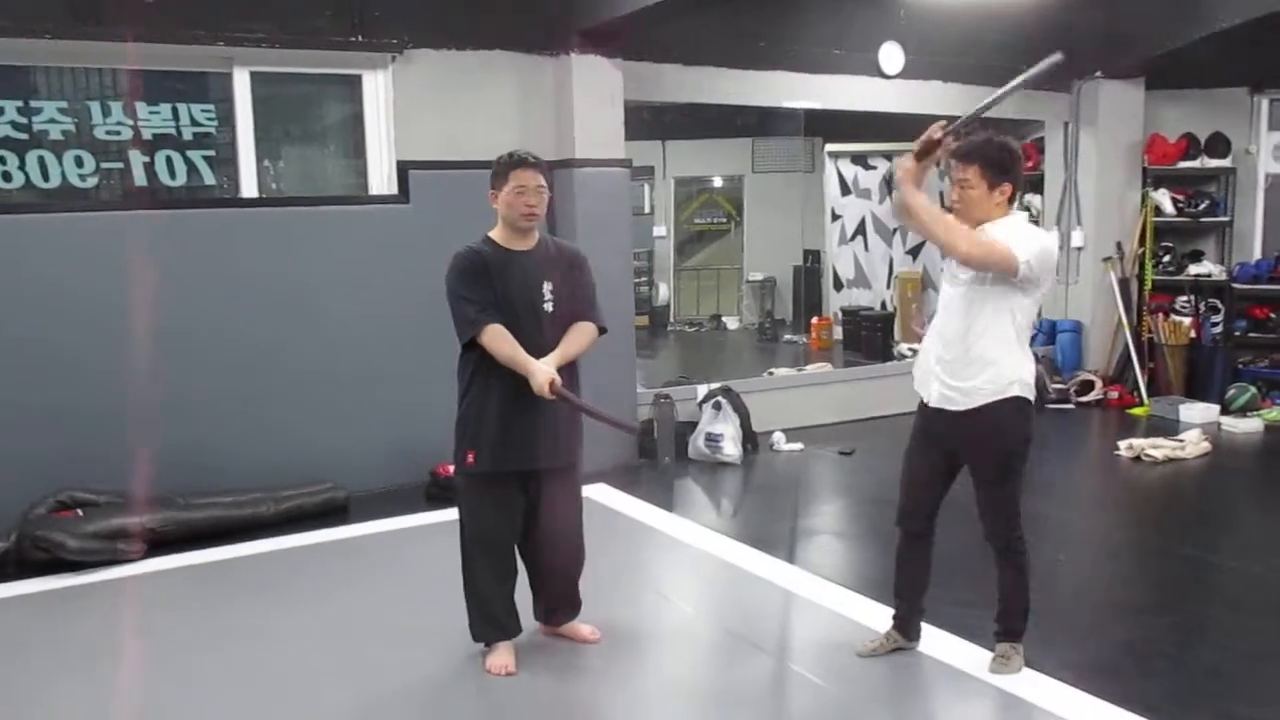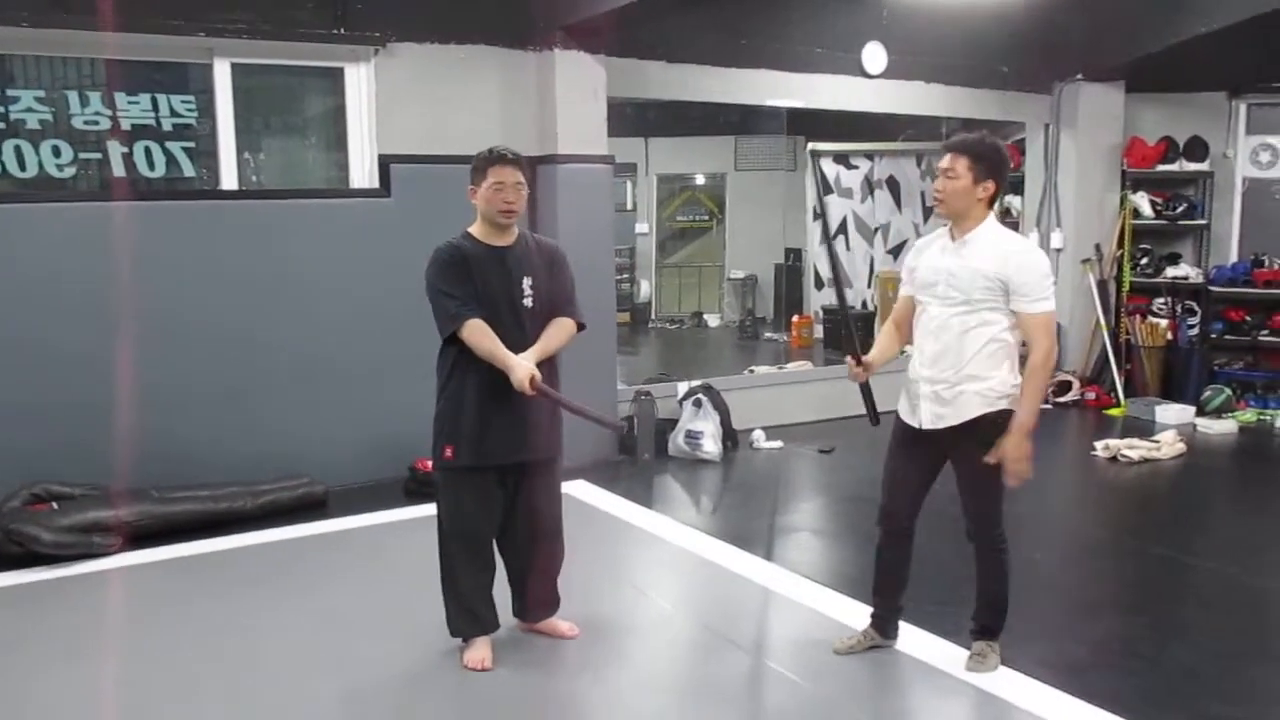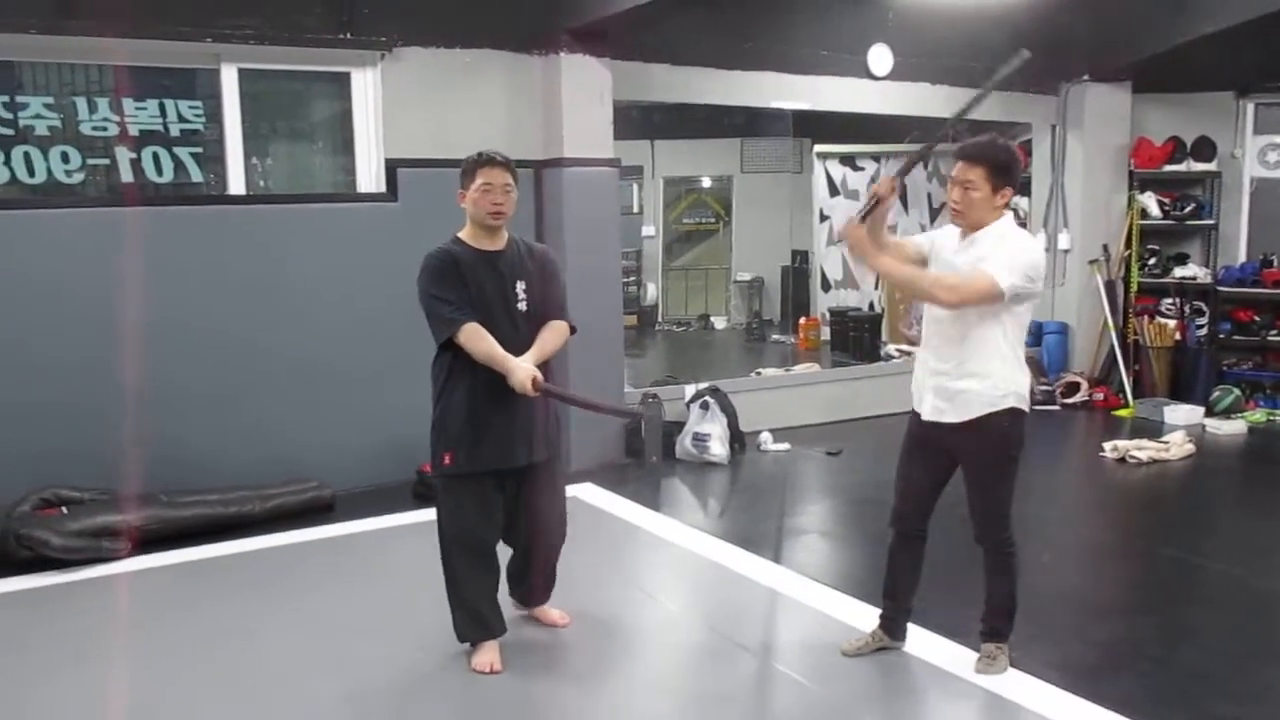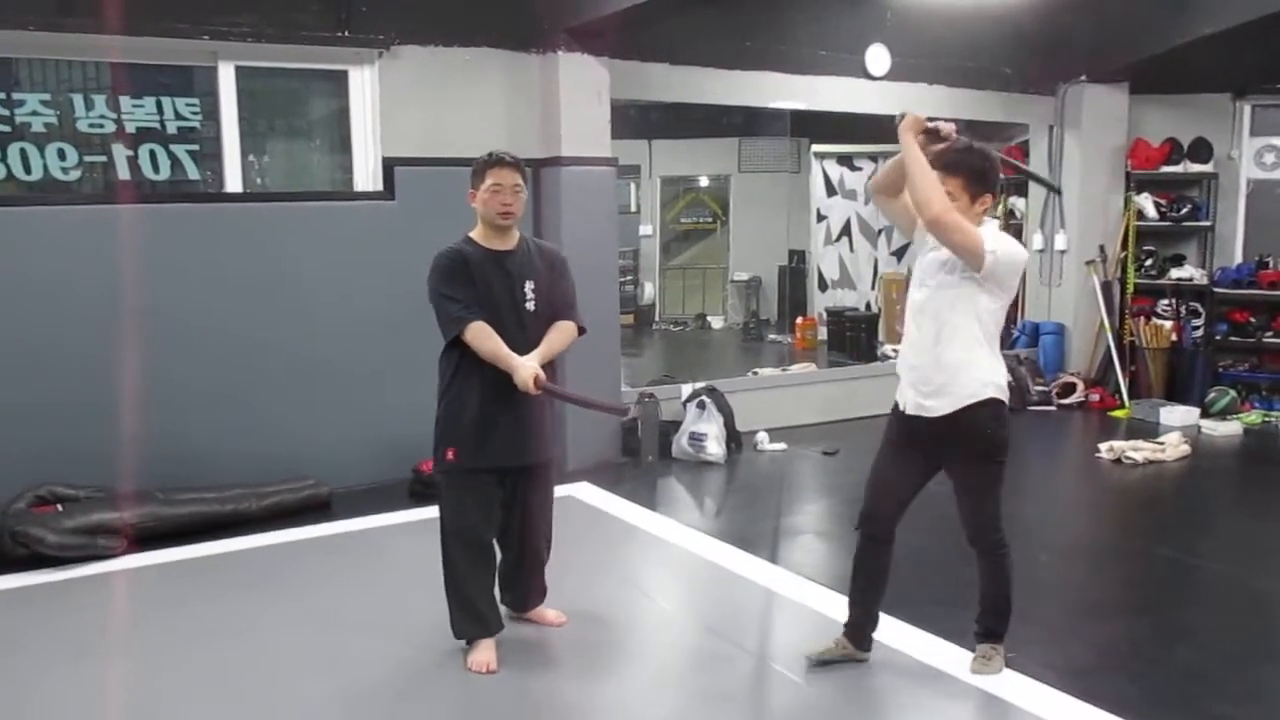
dt=0.5s
person 1, frame 1
left shoulder: (1034, 244)
right shoulder: (968, 235)
left elbow: (965, 248)
right elbow: (910, 214)
left wrist: (911, 184)
right wrist: (923, 163)
left hip: (996, 407)
right hip: (938, 402)
left knee: (1002, 531)
right knee: (913, 519)
left ankle: (1010, 639)
right ankle: (905, 626)
person 1, frame 2
left shoulder: (1018, 256)
right shoulder: (923, 250)
left elbow: (1043, 348)
right elbow: (900, 323)
left wrist: (1021, 431)
right wrist: (869, 361)
left hip: (982, 417)
right hip: (917, 412)
left knee: (984, 533)
right knee: (893, 520)
left ankle: (986, 638)
right ankle: (883, 624)
person 1, frame 3
left shoulder: (1022, 252)
right shoulder: (945, 239)
left elbow: (954, 293)
right elbow: (890, 254)
left wrist: (876, 258)
right wrist: (876, 217)
left hip: (990, 415)
right hip: (930, 409)
left knee: (992, 534)
right knee: (906, 521)
left ankle: (995, 639)
right ankle: (891, 626)
person 1, frame 4
left shoulder: (1003, 252)
right shoulder: (931, 233)
left elbow: (942, 220)
right elbow: (890, 194)
left wrist: (913, 147)
right wrist: (911, 150)
left hip: (974, 412)
right hip: (915, 408)
left knee: (984, 534)
right knee: (874, 521)
left ankle: (991, 638)
right ankle: (857, 635)
person 2, frame 1
left shoulder: (569, 260)
right shoulder: (470, 264)
left elbow: (587, 323)
right elbow: (486, 329)
left wrist: (552, 362)
right wrist: (530, 368)
left hip: (556, 416)
right hip: (490, 420)
left knee: (559, 527)
right knee: (490, 534)
left ankle: (558, 614)
right ankle: (498, 635)
person 2, frame 2
left shoulder: (548, 256)
right shoulder: (451, 259)
left elbow: (566, 319)
right elbow: (468, 324)
left wrist: (531, 358)
right wrist: (509, 364)
left hip: (534, 412)
right hip: (469, 415)
left knee: (539, 523)
right knee: (467, 529)
left ankle: (537, 610)
right ankle: (476, 630)
person 2, frame 3
left shoulder: (538, 259)
right shoulder: (442, 264)
left elbow: (559, 323)
right elbow: (465, 329)
left wrist: (529, 360)
right wrist: (509, 366)
left hip: (530, 416)
right hip: (466, 420)
left knee: (545, 520)
right knee: (470, 533)
left ankle: (531, 595)
right ankle: (483, 632)
person 2, frame 4
left shoulder: (549, 259)
right shoulder: (453, 263)
left elbow: (567, 323)
right elbow: (471, 326)
left wrist: (535, 359)
right wrist: (513, 363)
left hip: (531, 412)
right hip: (470, 416)
left knee: (531, 520)
right knee: (469, 528)
left ankle: (524, 598)
right ankle: (480, 630)
